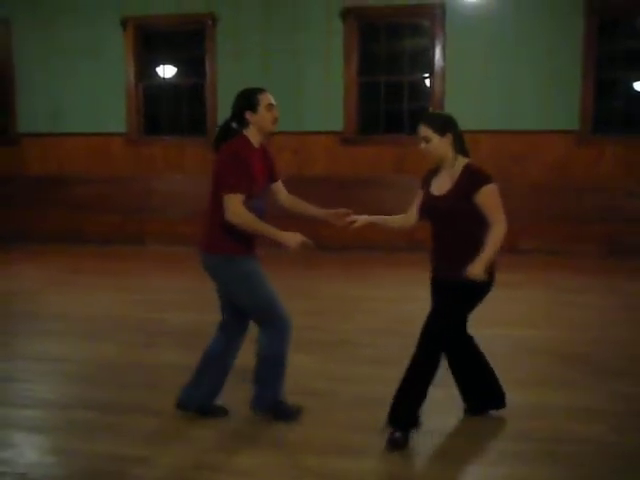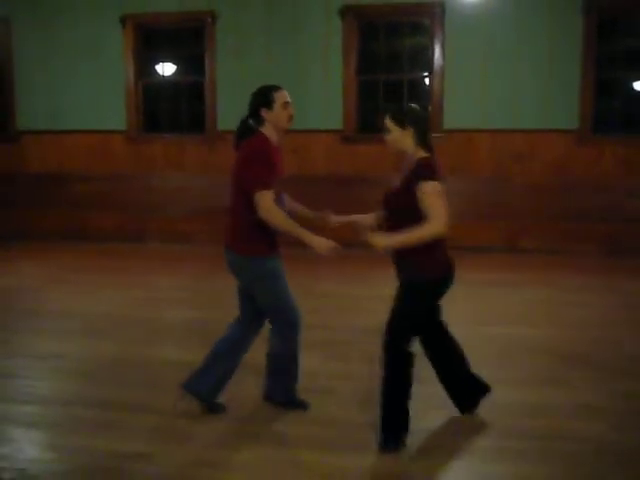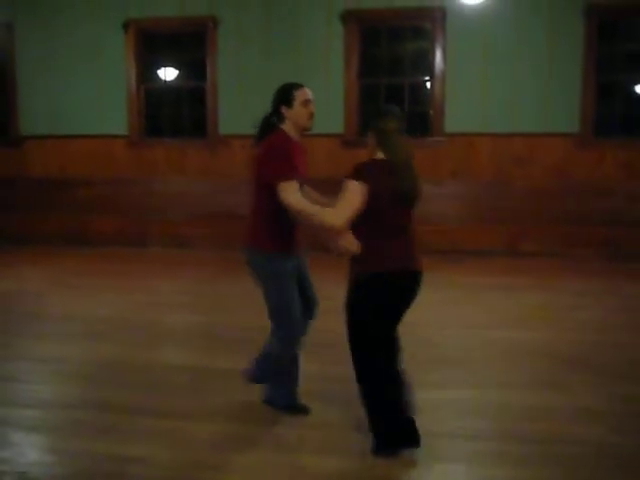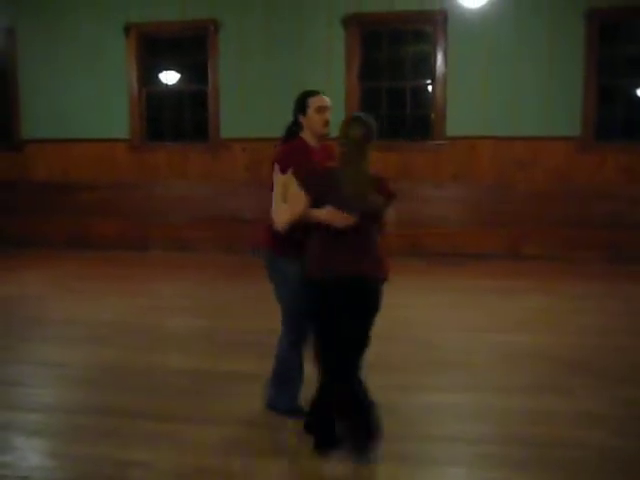
dt=0.2s
person 1, frame 1
left shoulder: (475, 177)
right shoulder: (432, 178)
left elbow: (498, 225)
right elbow: (409, 219)
left wrist: (481, 262)
right wrist: (370, 219)
left hip: (469, 276)
right hip: (443, 272)
left knee: (432, 338)
right knee: (453, 335)
left ankle: (402, 421)
right ankle: (486, 396)
person 1, frame 2
left shoulder: (423, 170)
right shoulder: (411, 169)
left elbow: (437, 225)
right elbow: (389, 216)
left wrist: (392, 240)
right wrist: (348, 219)
left hip: (426, 272)
right hip: (416, 269)
left knee: (395, 342)
right knee: (431, 330)
left ankle: (394, 428)
right ankle: (470, 389)
person 1, frame 3
left shoulder: (365, 172)
right shoulder: (406, 173)
left elbow: (339, 219)
left hip: (374, 274)
right hip: (408, 272)
left knee: (367, 350)
right knee: (384, 338)
left ankle: (395, 432)
right ankle: (398, 423)
person 1, frame 4
left shoulder: (315, 179)
right shoulder: (379, 188)
left hip: (325, 281)
right hip: (367, 281)
left knee: (331, 356)
right knee: (349, 354)
left ankle: (361, 428)
right ankle: (322, 428)
person 2, frame 1
left shoulder: (261, 154)
right shoulder: (235, 154)
left elbow: (285, 198)
right elbow: (233, 213)
left wrist: (326, 214)
right wrist: (281, 236)
left hip: (232, 255)
right hip: (229, 256)
left knee: (233, 326)
right knee: (277, 323)
left ankle: (196, 397)
right ankle: (268, 399)
person 2, frame 2
left shoulder: (269, 148)
right shoulder: (259, 151)
left elbow: (279, 199)
right elbow: (267, 211)
left wrist: (315, 215)
right wrist: (310, 239)
left hip: (250, 251)
right hip: (253, 254)
left knee: (250, 321)
right knee: (287, 321)
left ankle: (203, 386)
right ankle: (281, 391)
person 2, frame 3
left shoulder: (292, 145)
right shoulder: (277, 147)
right elbow: (292, 202)
left wrist: (335, 205)
right wrist: (336, 233)
left hip: (282, 246)
right hip: (269, 249)
left knee: (305, 308)
right knee: (287, 321)
left ankle: (267, 368)
right ankle: (280, 394)
person 2, frame 4
left shoulder: (327, 153)
right shoulder: (290, 153)
right elbow: (284, 205)
right wrist: (321, 215)
right hip: (287, 253)
right knee: (297, 325)
right ankle: (281, 398)
